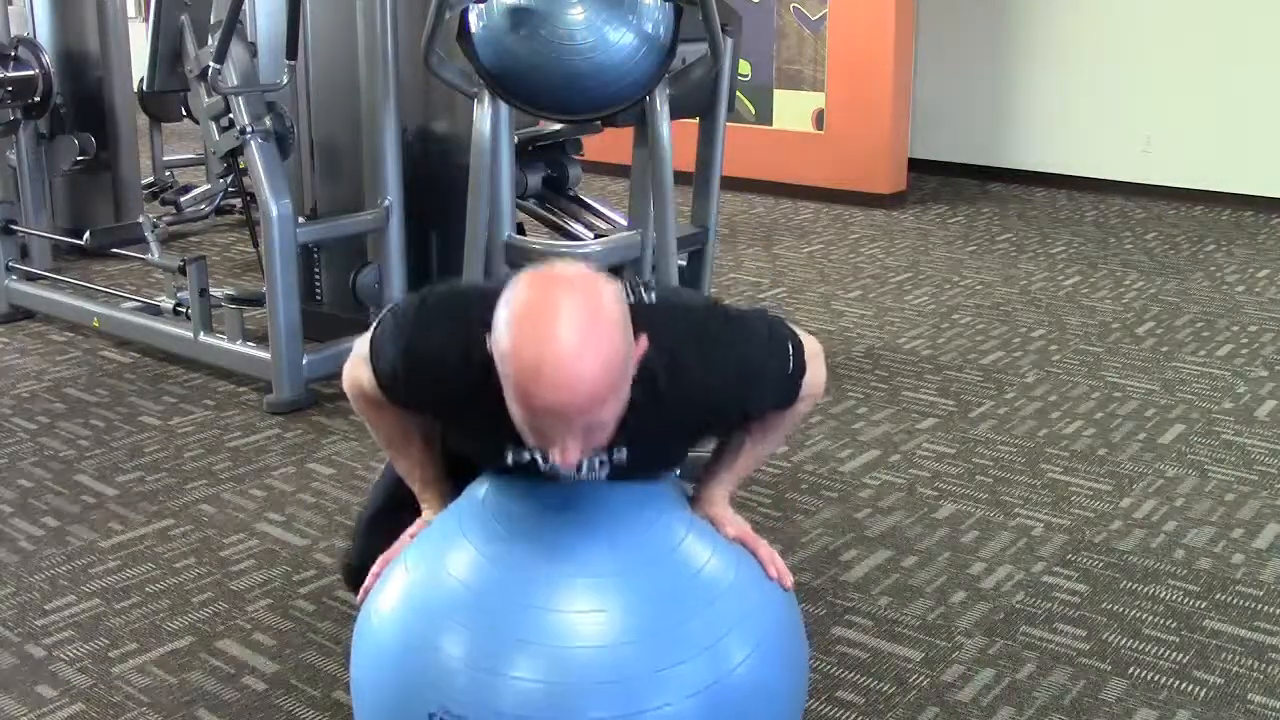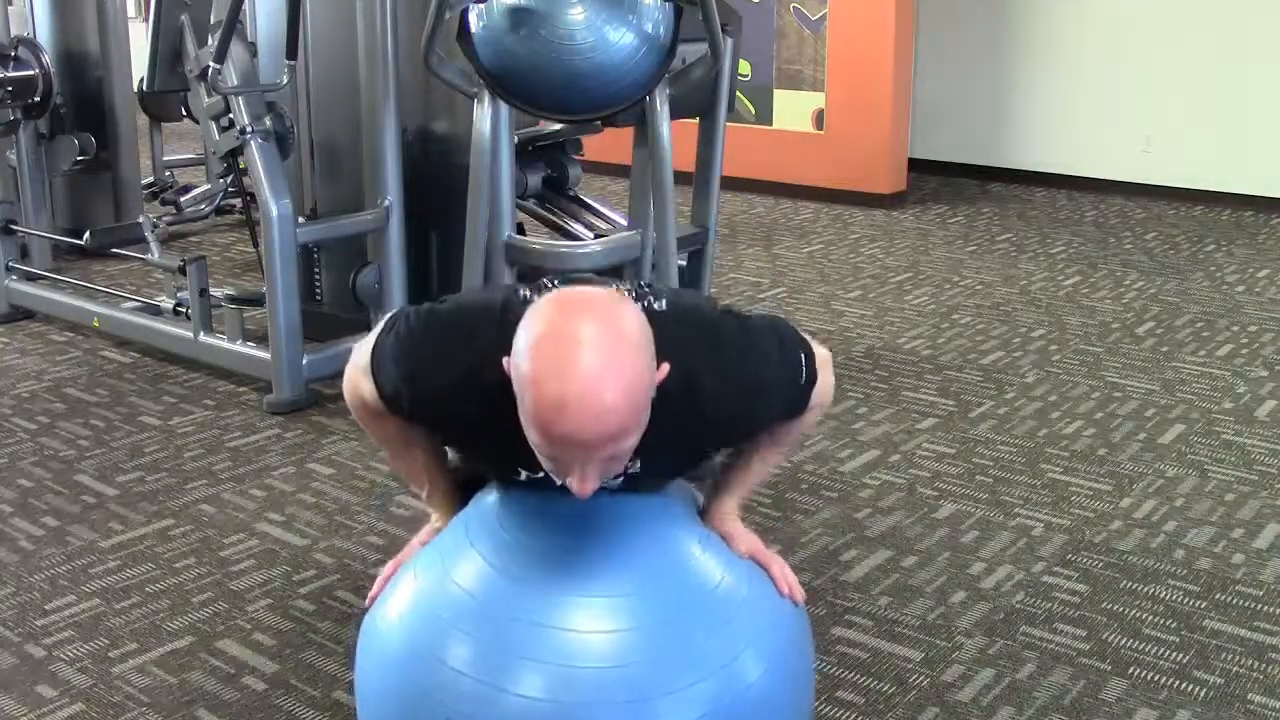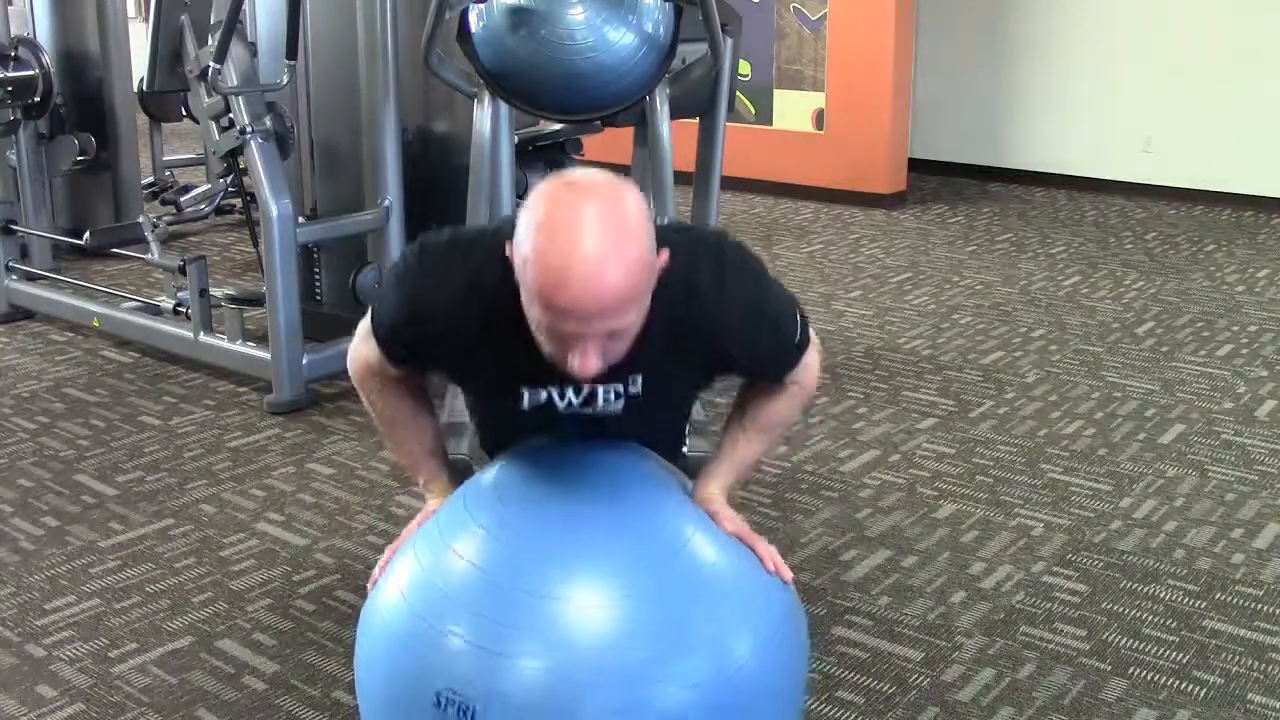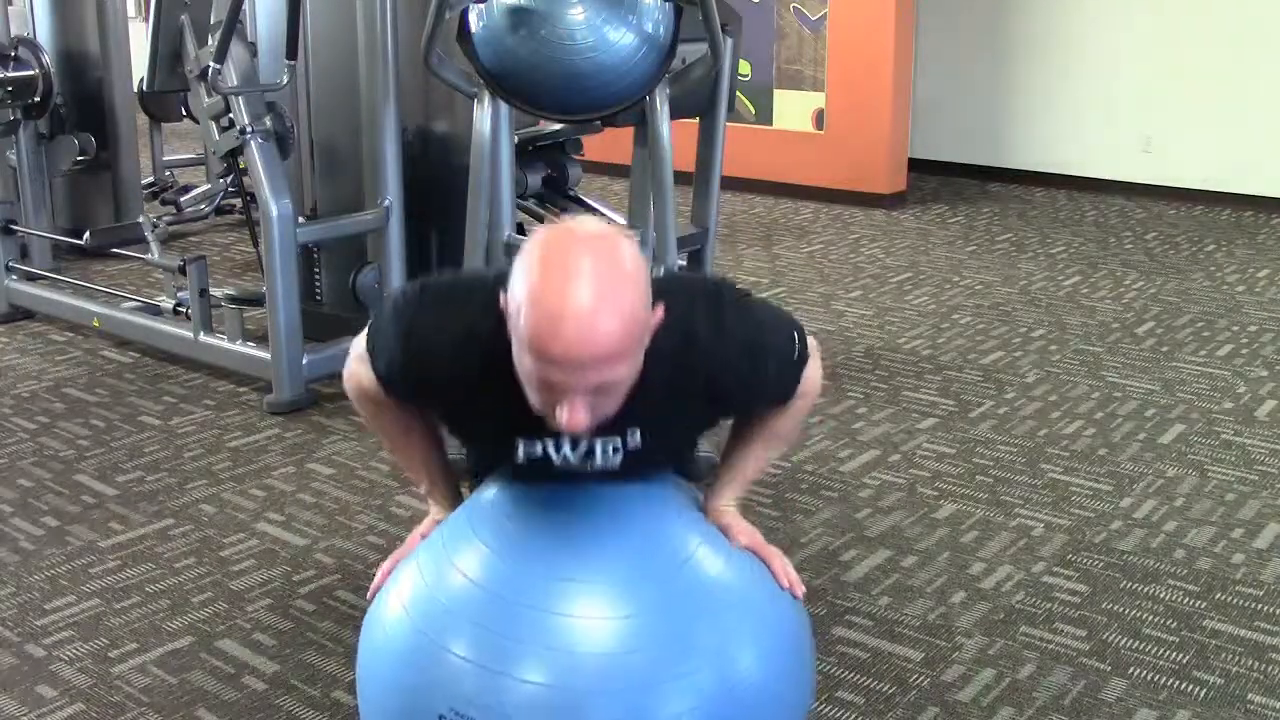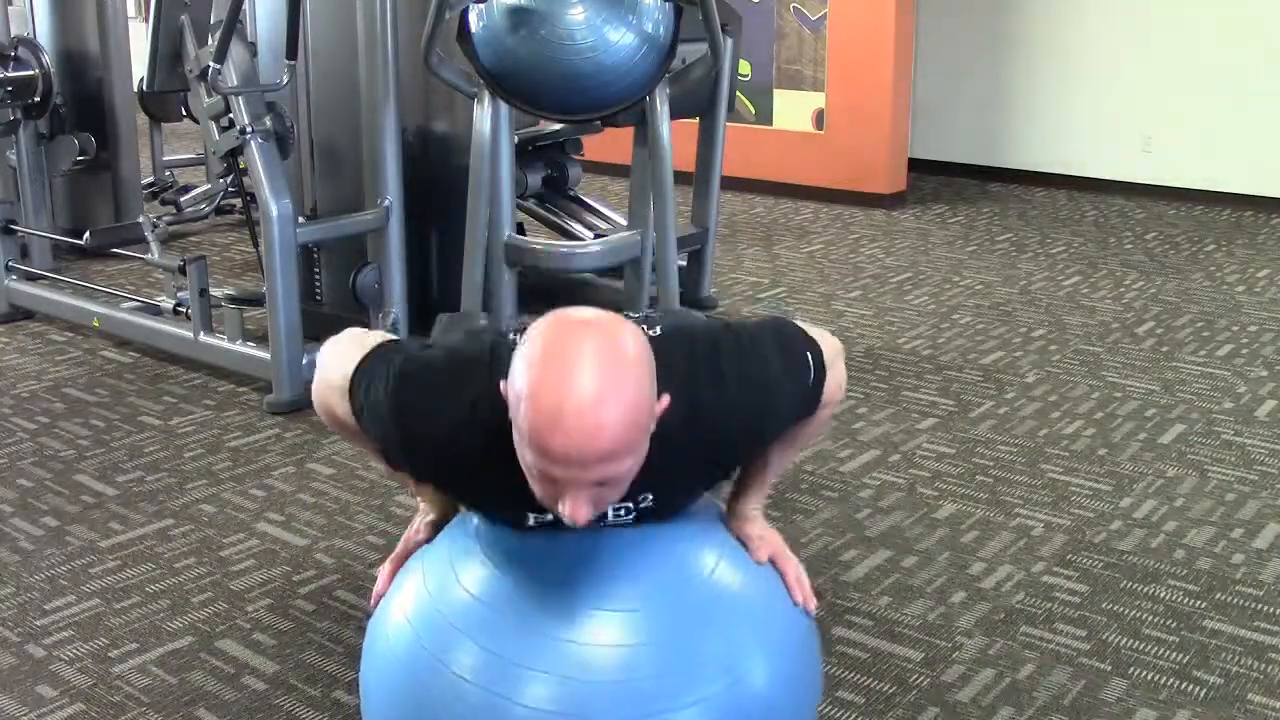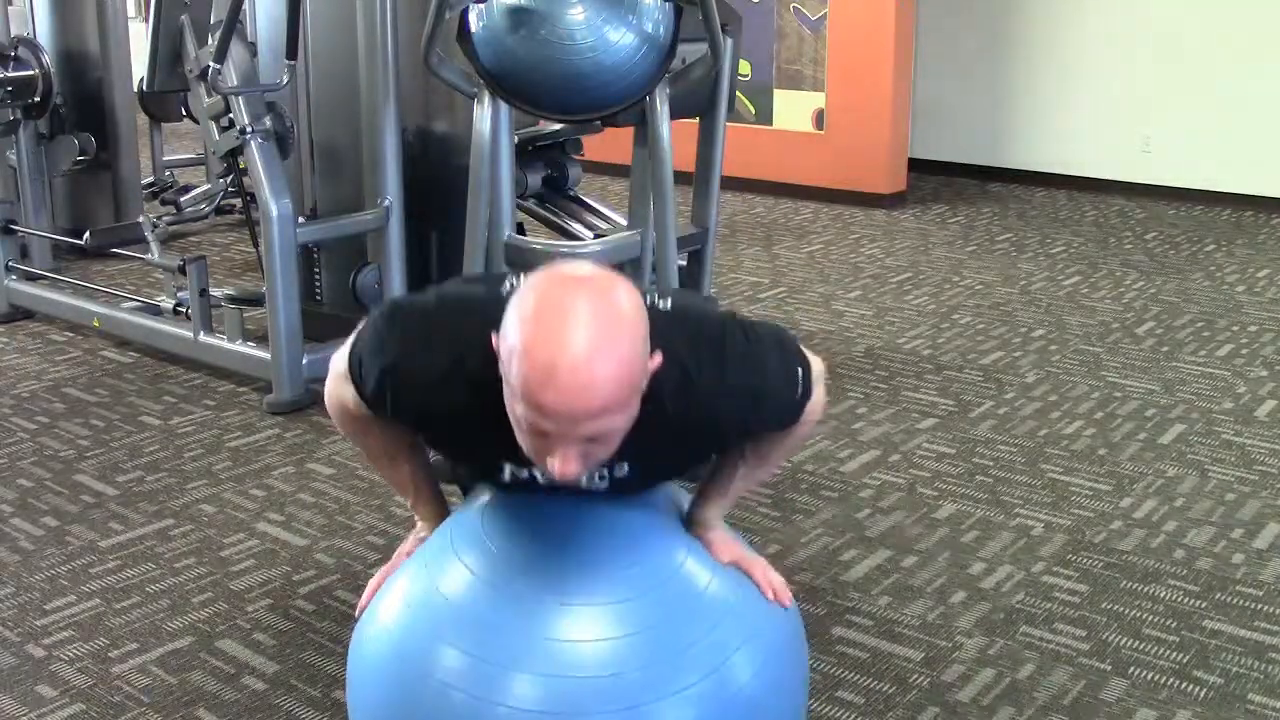
dt=0.3s
person 1, frame 1
left shoulder: (704, 357)
right shoulder: (437, 342)
left elbow: (808, 372)
right elbow: (362, 378)
left wrist: (714, 494)
right wrist: (435, 502)
right knee: (372, 570)
person 1, frame 2
left shoulder: (719, 366)
right shoulder: (445, 358)
left elbow: (816, 378)
right elbow: (363, 380)
left wrist: (724, 507)
right wrist: (445, 511)
person 1, frame 3
left shoulder: (717, 283)
right shoulder: (441, 282)
left elbow: (795, 374)
right elbow: (374, 366)
left wrist: (712, 490)
right wrist: (439, 493)
person 1, frame 4
left shoulder: (717, 332)
right shoulder: (439, 331)
left elbow: (801, 378)
right elbow: (367, 380)
left wrist: (722, 504)
right wrist: (442, 505)
person 1, frame 5
left shoulder: (726, 389)
right shoulder: (439, 400)
left elbow: (827, 364)
right elbow: (333, 367)
left wrist: (746, 509)
right wrist: (436, 500)
person 1, frame 6
left shoulder: (716, 370)
right shoulder: (427, 351)
left elbow: (805, 391)
right elbow: (346, 390)
left wrist: (709, 516)
right wrist: (430, 518)
